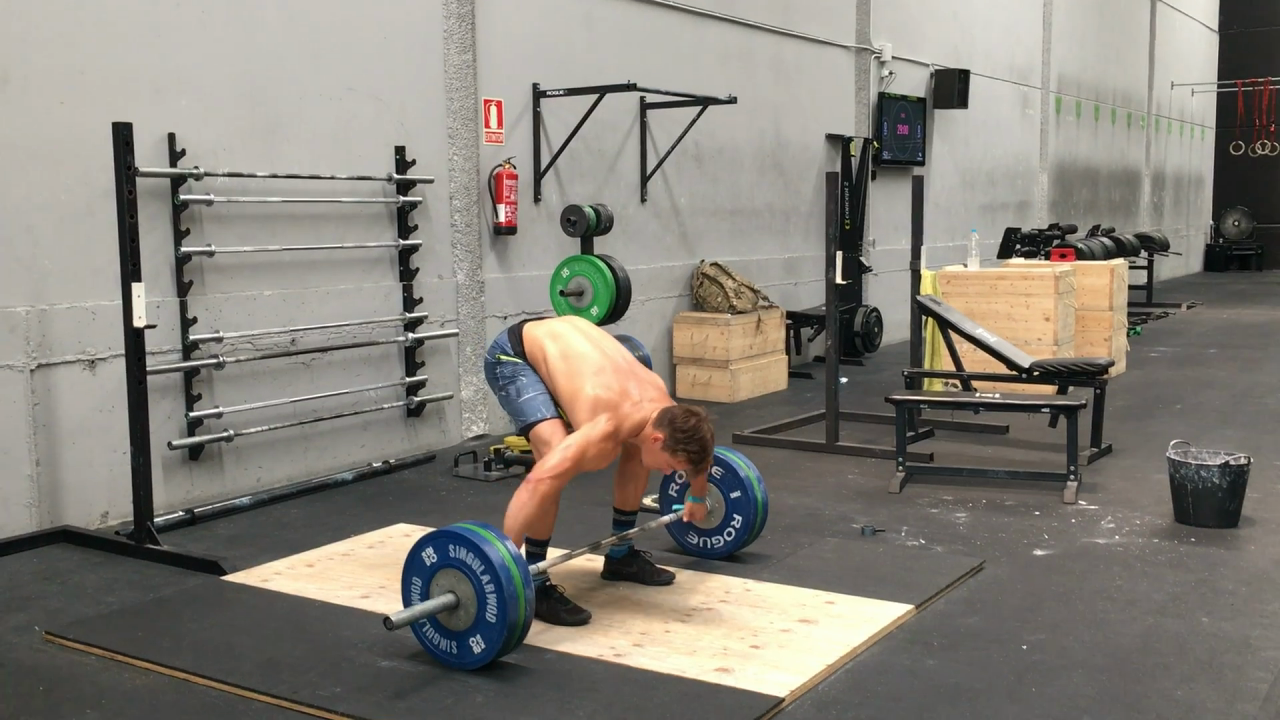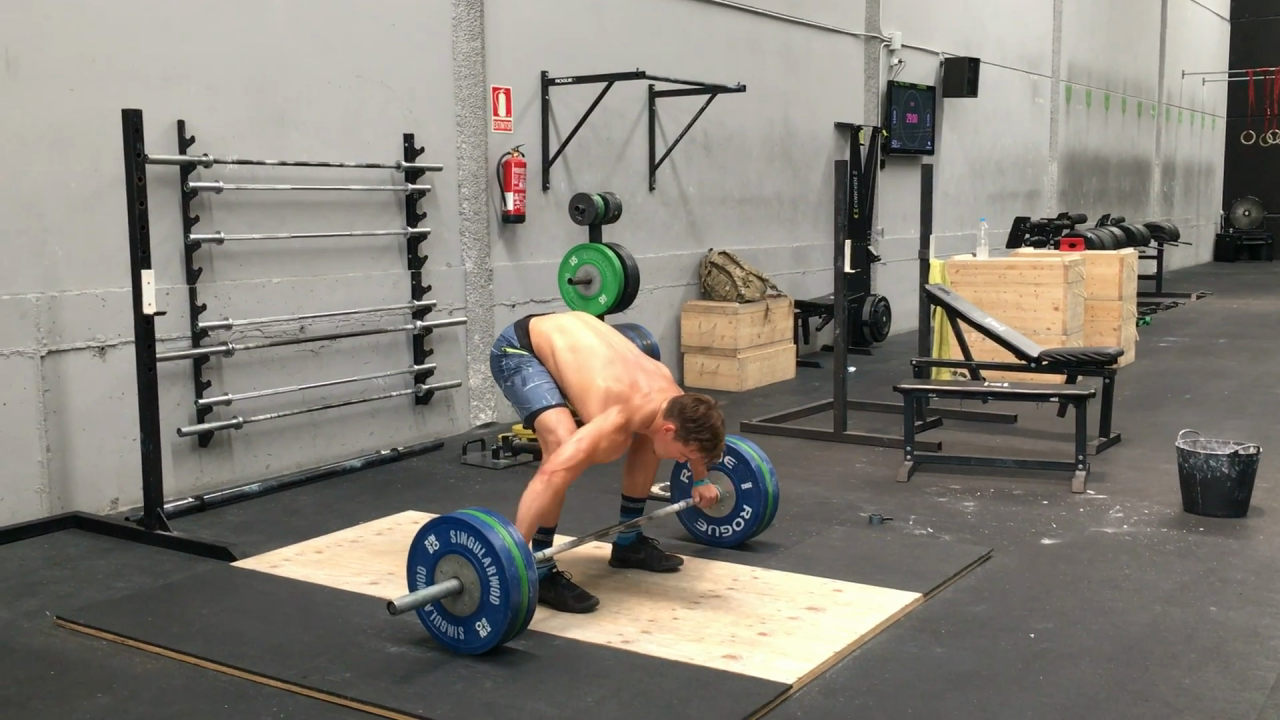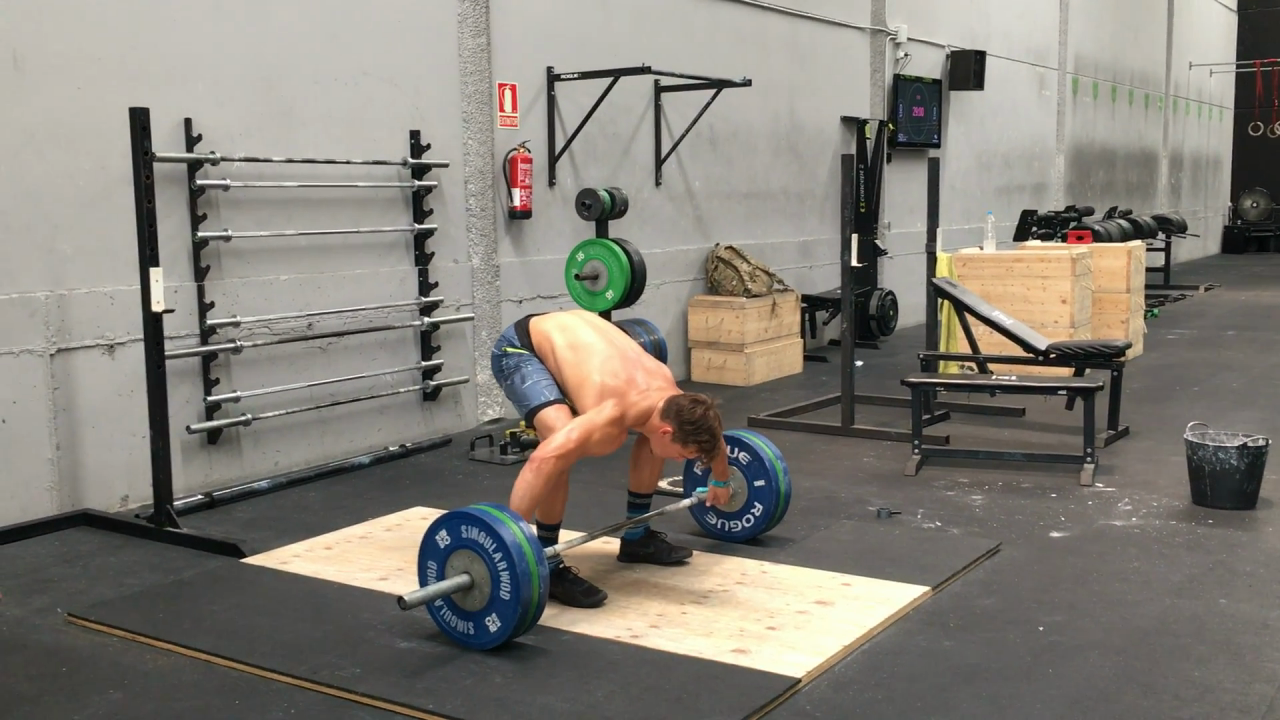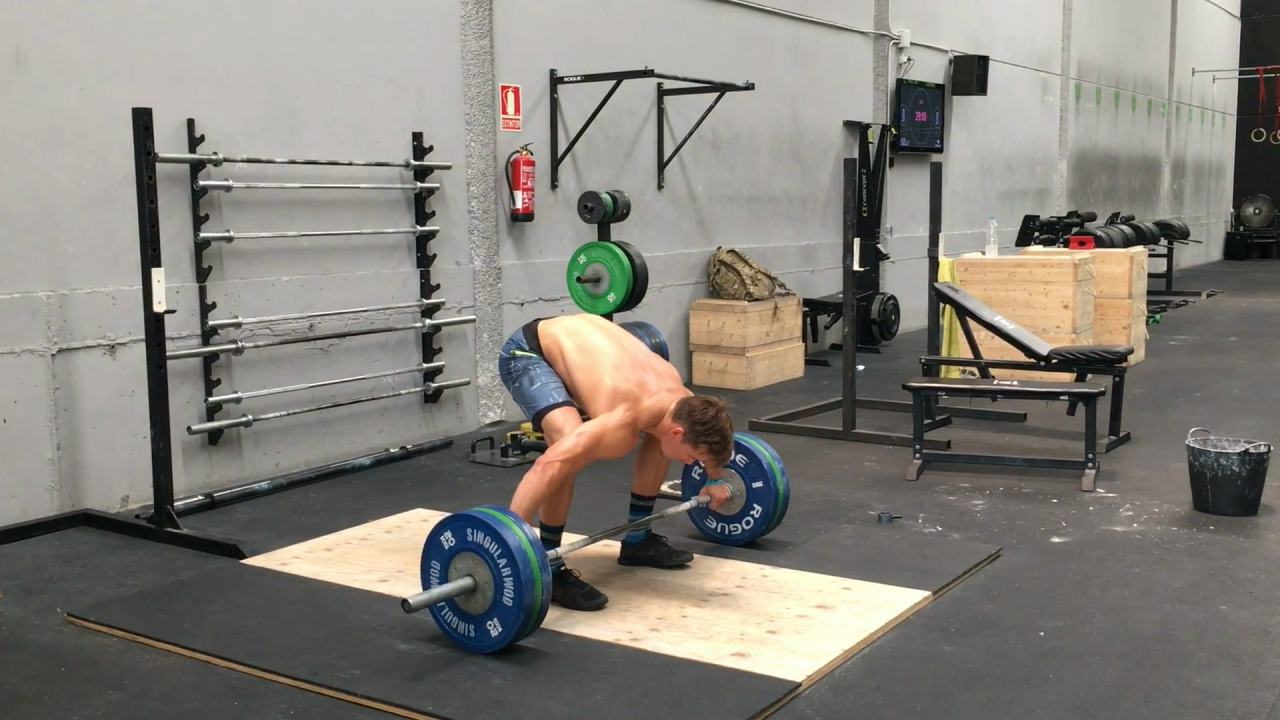
dt=0.7s
person 1, frame 1
left shoulder: (664, 411)
right shoulder: (607, 433)
left elbow: (691, 447)
right elbow: (536, 483)
left wrist: (698, 499)
right hip: (511, 355)
left knee: (636, 447)
right knee: (556, 455)
left ankle: (620, 555)
right ankle: (533, 585)
person 1, frame 2
left shoulder: (674, 402)
right shoulder: (616, 425)
left elbow: (702, 436)
right elbow: (552, 474)
left wrist: (701, 481)
right hip: (518, 349)
left knee: (647, 438)
right knee: (562, 443)
left ankle: (628, 543)
right ankle: (541, 573)
person 1, frame 3
left shoulder: (673, 401)
right shoulder: (612, 421)
left elbow: (712, 436)
right elbow: (541, 462)
left wrist: (721, 482)
right hip: (519, 350)
left knee: (651, 436)
right knee: (560, 443)
left ankle: (637, 538)
right ankle: (548, 569)
person 1, frame 4
left shoulder: (681, 400)
right shoulder: (622, 426)
left elbow: (707, 433)
right elbow: (548, 466)
left wrist: (714, 480)
right hip: (527, 353)
left knee: (657, 437)
right knee: (568, 440)
left ankle: (637, 541)
right ankle: (549, 571)
